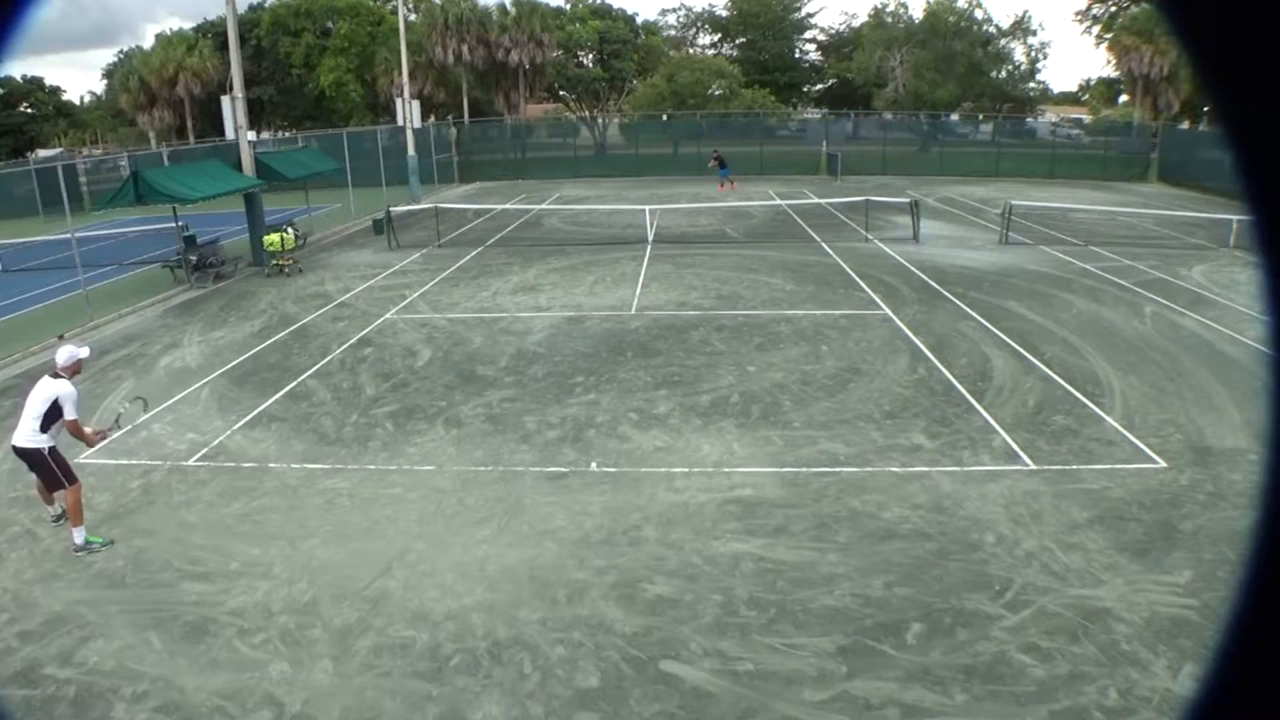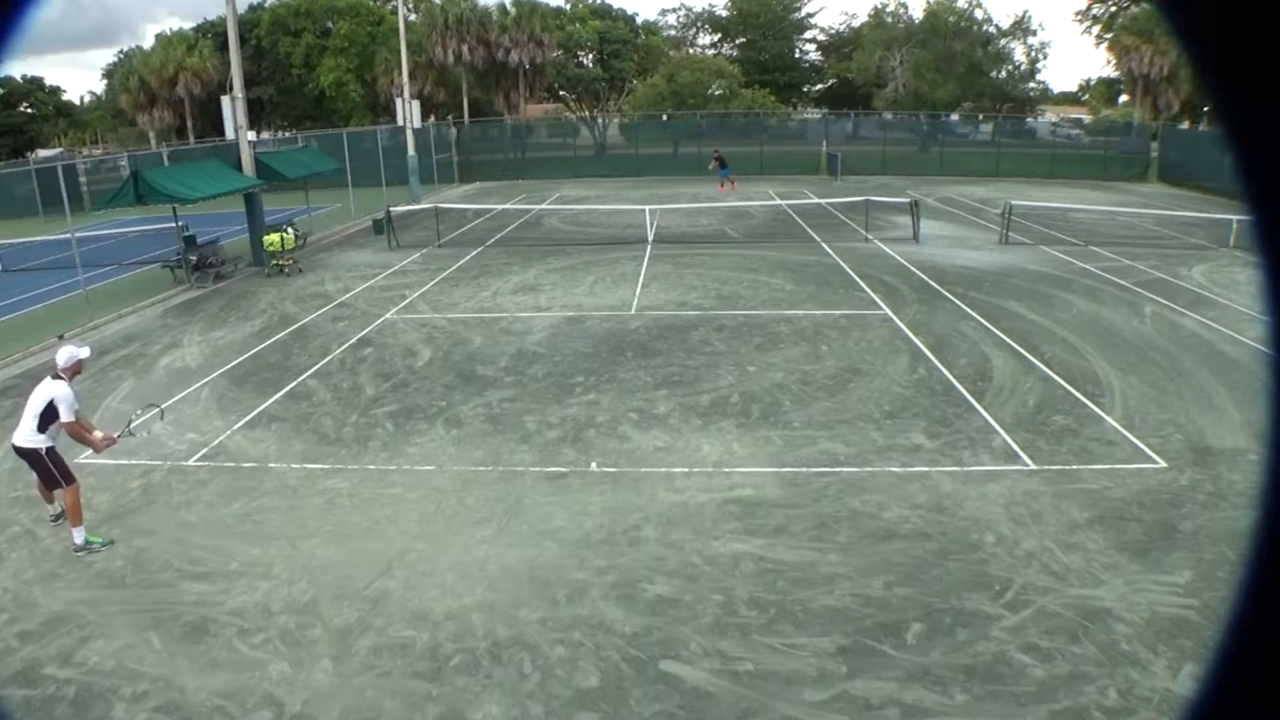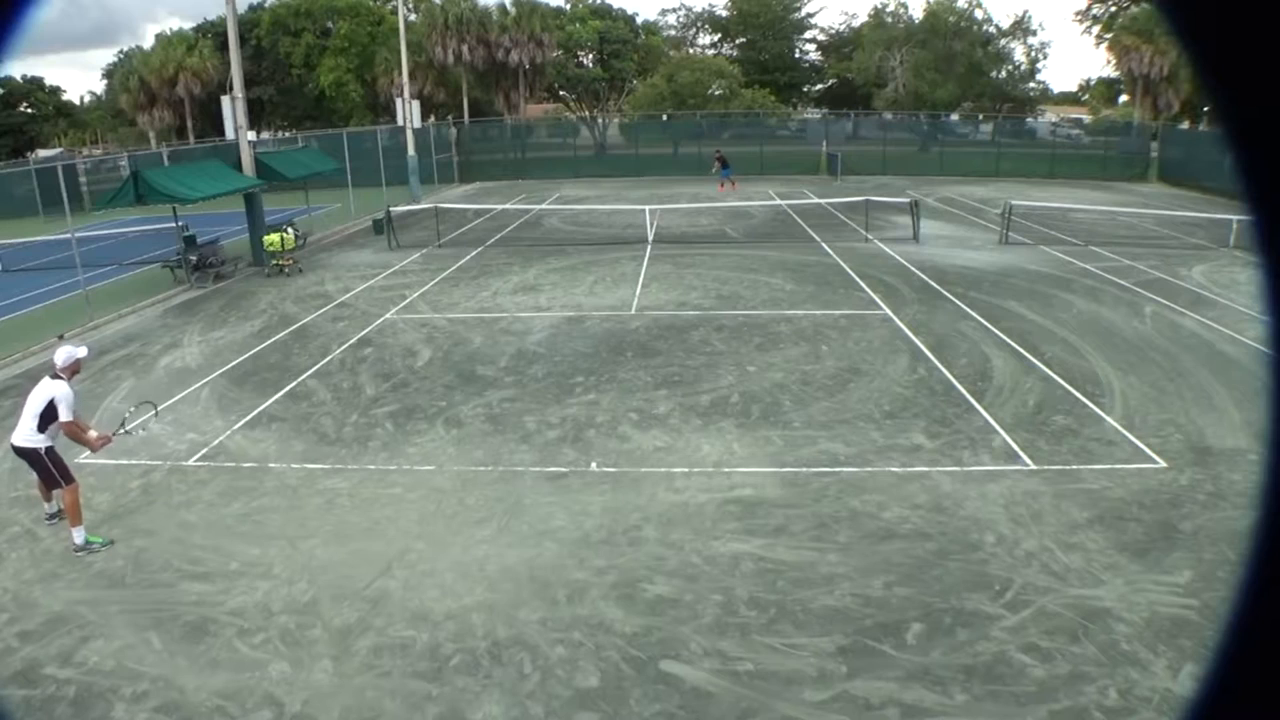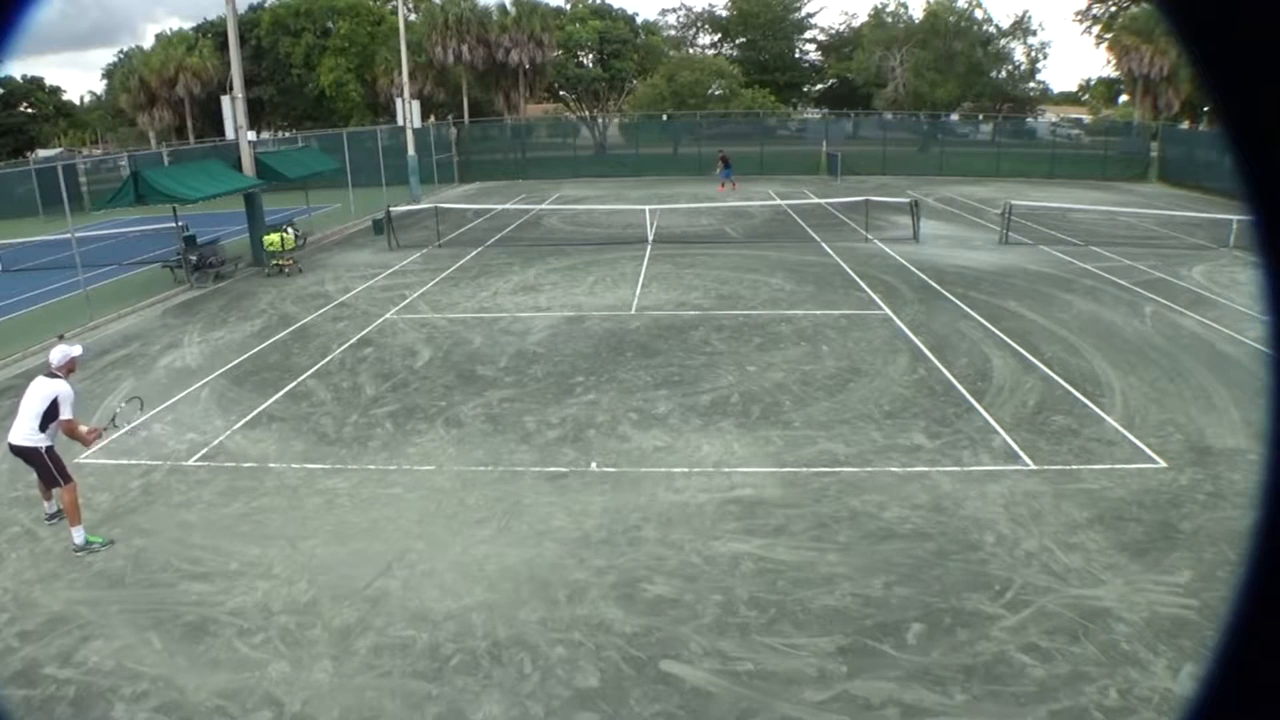
dt=0.2s
person 1, frame 1
left shoulder: (48, 381)
right shoulder: (67, 389)
right elbow: (72, 427)
left wrist: (88, 431)
right wrist: (89, 440)
left hip: (20, 442)
right hip: (37, 445)
left knee: (44, 476)
right knee: (73, 487)
left ankle: (56, 513)
right ankle: (80, 541)
person 1, frame 2
left shoulder: (54, 382)
right shoulder: (63, 391)
left elbow: (75, 416)
right elbow: (71, 430)
left wrist: (98, 435)
right wrist: (94, 445)
left hip: (22, 440)
right hip: (35, 445)
left knee: (45, 476)
right knee: (71, 487)
left ankle: (55, 513)
right ankle: (80, 541)
person 1, frame 3
left shoulder: (51, 381)
right shoulder: (63, 390)
left elbow: (70, 417)
right elbow: (68, 429)
left wrist: (93, 434)
right wrist: (90, 444)
left hip: (21, 440)
right hip: (34, 445)
left knee: (45, 474)
right knee: (70, 487)
left ankle: (51, 512)
right ankle: (80, 541)
person 1, frame 4
left shoulder: (43, 380)
right shoulder: (63, 389)
right elbow: (66, 428)
left wrist: (84, 429)
right wrist: (85, 440)
left hip: (16, 440)
right hip: (34, 444)
left knee: (45, 472)
right knee: (68, 487)
left ankle: (51, 511)
right ankle: (80, 541)
